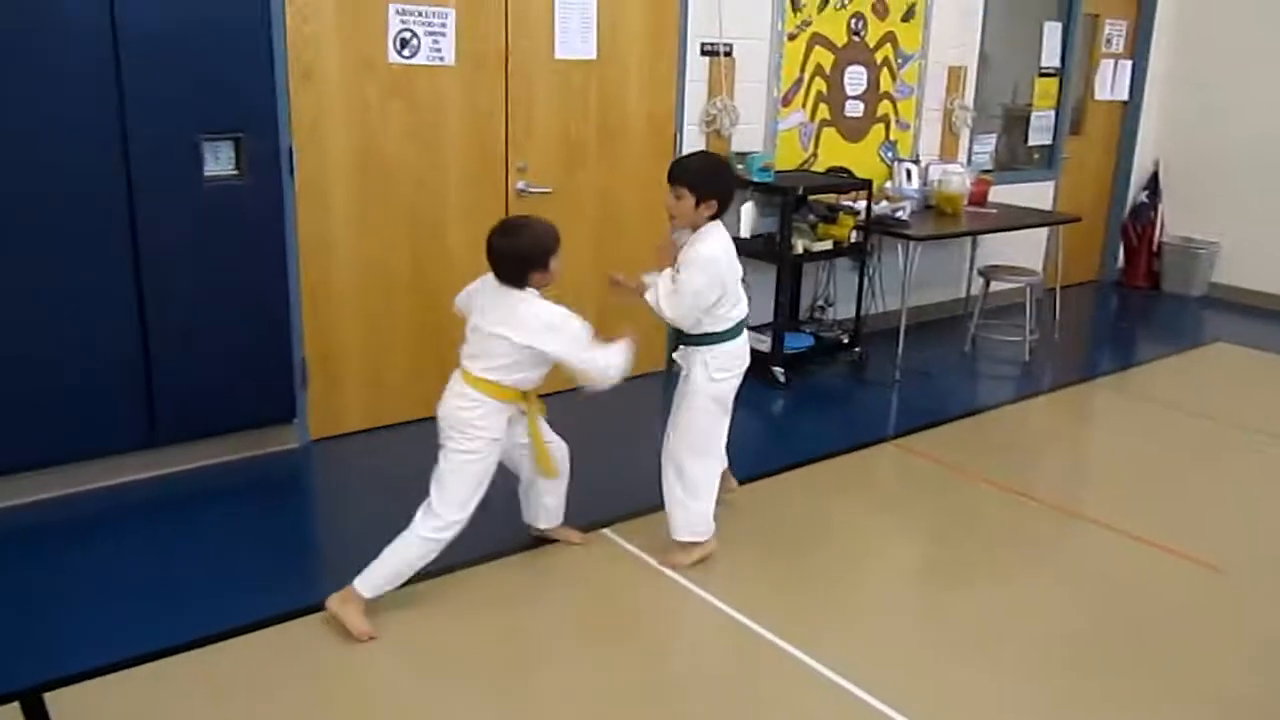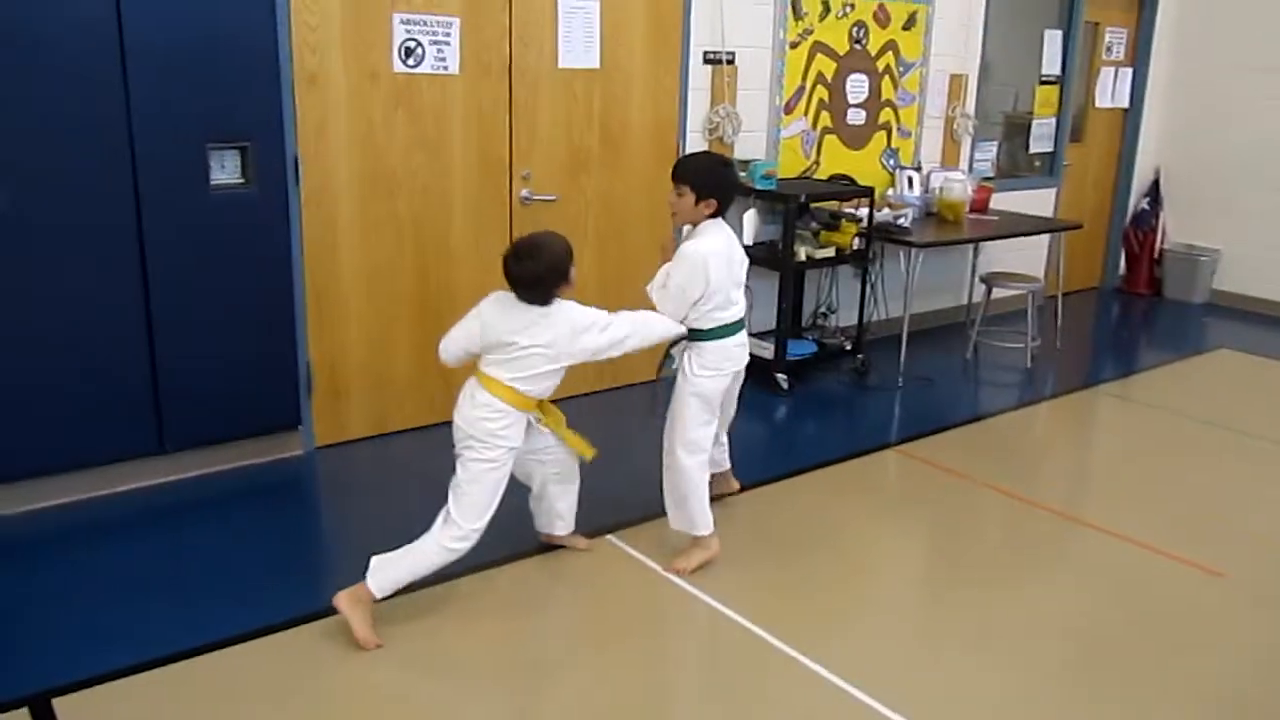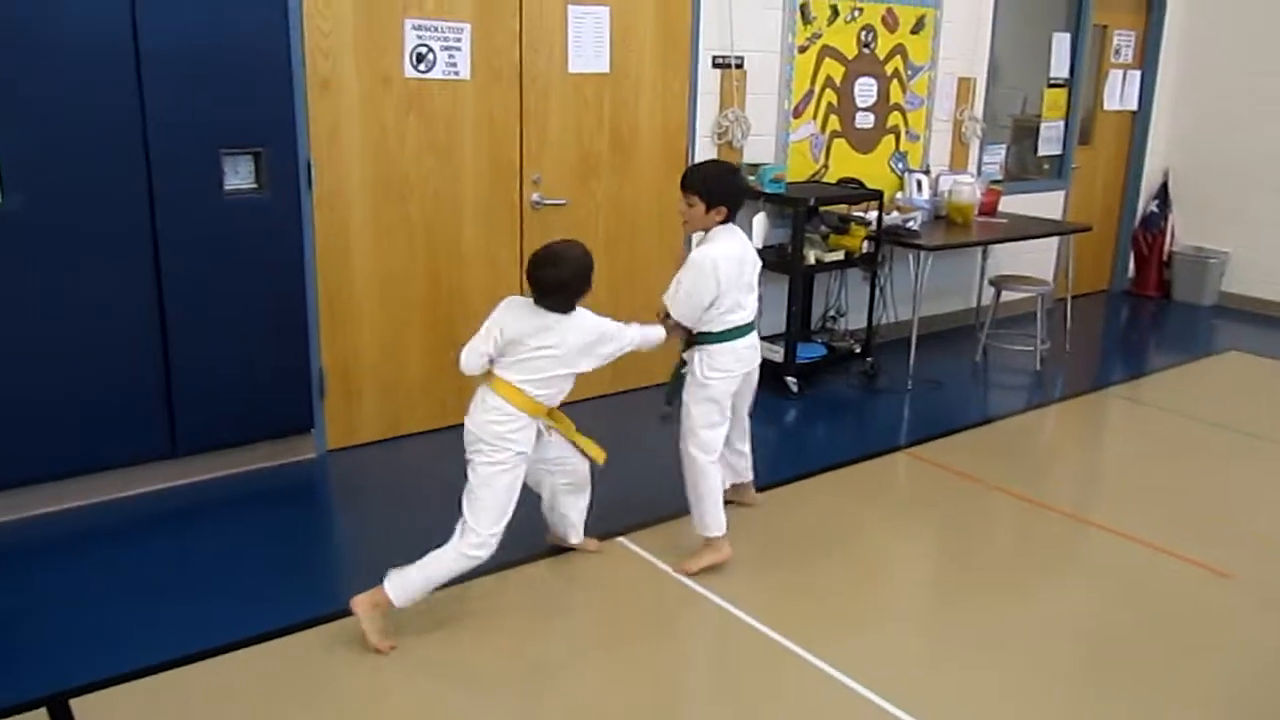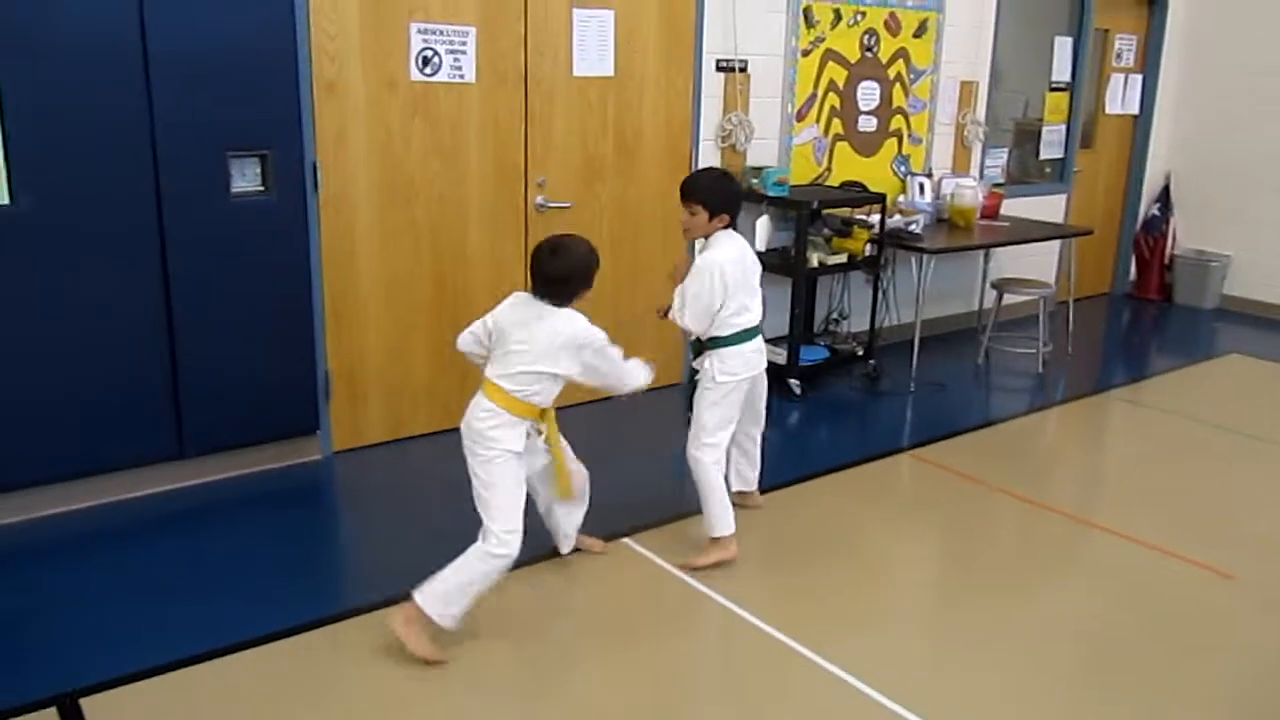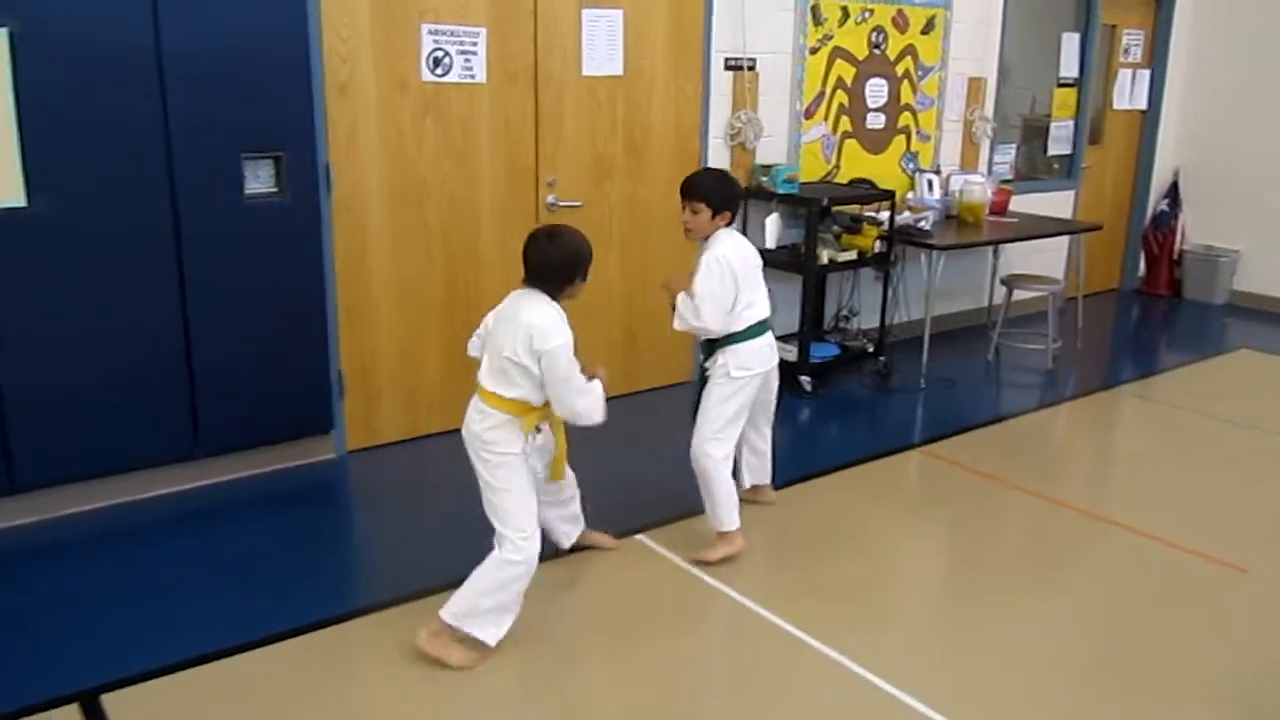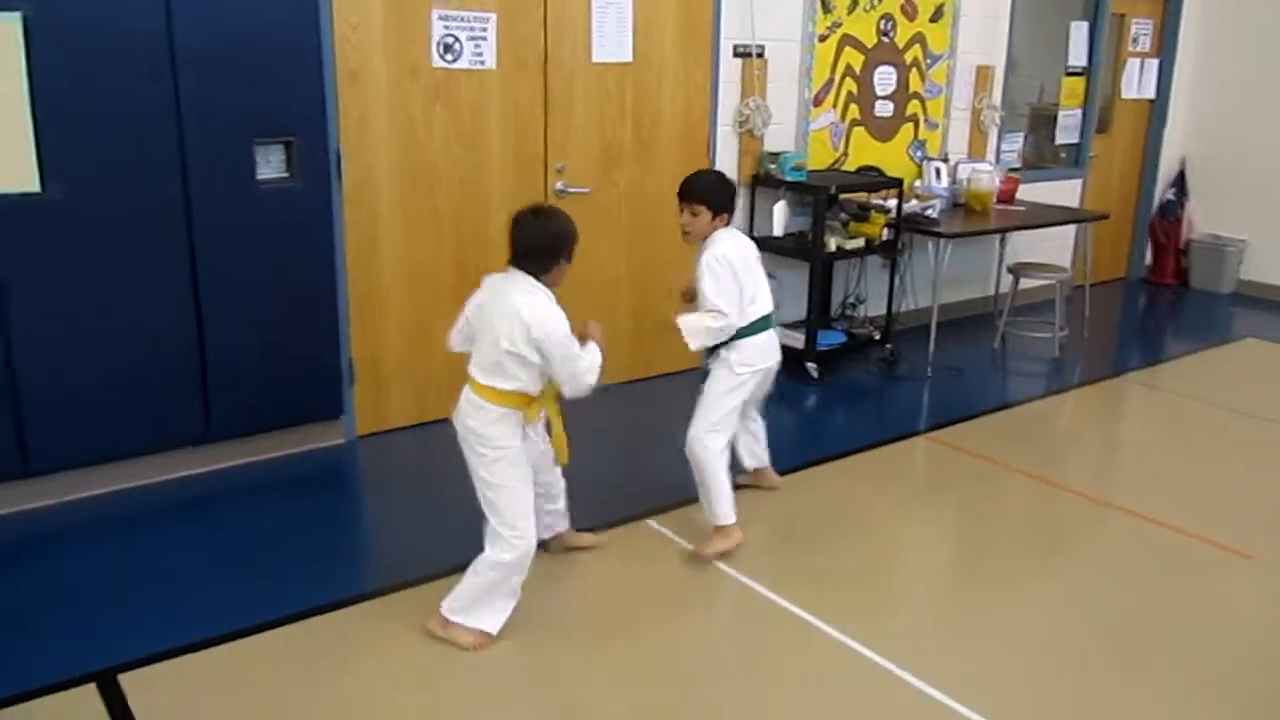
dt=0.1s
person 1, frame 1
left shoulder: (489, 286)
right shoulder: (546, 320)
left elbow: (463, 305)
right elbow: (600, 369)
right wrist: (624, 346)
left hip: (498, 405)
right hip: (478, 417)
left knee: (554, 453)
right knee: (444, 517)
left ankle: (544, 523)
right ankle: (353, 596)
person 1, frame 2
left shoulder: (497, 304)
right shoulder: (574, 322)
left elbow: (450, 349)
right elbow: (634, 328)
right wrist: (677, 324)
left hip: (502, 415)
right hip: (493, 427)
left knee: (559, 461)
right knee: (459, 530)
left ankle: (555, 529)
right ankle: (360, 595)
person 1, frame 3
left shoulder: (512, 308)
right shoulder: (587, 329)
left elbow: (470, 362)
right elbow: (635, 336)
right wrist: (668, 331)
left hip: (499, 415)
right hip: (504, 431)
left knee: (571, 469)
right knee: (478, 539)
left ankle: (567, 534)
right ankle: (376, 601)
person 1, frame 4
left shoulder: (515, 305)
right shoulder: (578, 333)
left elbow: (468, 344)
right elbow: (623, 378)
right wrist: (643, 367)
left hip: (518, 424)
right hip: (499, 433)
left knee: (570, 477)
right knee: (503, 544)
left ankle: (567, 539)
right ankle: (415, 614)
person 1, frame 5
left shoulder: (515, 302)
right shoulder: (552, 331)
left elbow: (477, 347)
right elbow: (578, 409)
right wrist: (594, 385)
left hip: (511, 423)
right hip: (502, 435)
left knee: (556, 480)
right knee: (520, 549)
left ankle: (573, 533)
right ankle: (444, 630)
person 1, frame 6
left shoulder: (493, 287)
right shoulder: (544, 315)
left elbow: (460, 340)
right elbow: (577, 383)
right wrist: (592, 346)
left hip: (485, 410)
right hip: (498, 426)
left knee: (545, 472)
right knee: (515, 537)
left ankle: (555, 532)
right ankle: (454, 618)
person 2, frame 1
left shoulder: (707, 252)
right shoulder: (697, 237)
left elbow: (678, 310)
right elbow: (679, 278)
left wrist: (670, 271)
right wrist: (644, 286)
left hip: (712, 356)
right hip: (714, 349)
left knee: (688, 441)
right knee: (699, 432)
left ankle: (695, 536)
right ankle: (720, 474)
person 2, frame 2
left shoulder: (694, 250)
right shoulder: (724, 236)
left elbow: (668, 308)
left wrist: (669, 266)
left hip: (706, 355)
right hip: (731, 343)
left knee: (686, 444)
right knee: (711, 421)
left ankle: (702, 538)
right ankle: (721, 476)
person 2, frame 3
left shoulder: (706, 256)
right shoulder: (739, 242)
left elbow: (682, 313)
left wrist: (682, 277)
left hip: (716, 356)
right hip: (743, 346)
left knee: (700, 444)
right knee: (732, 425)
left ankle: (714, 540)
right ankle: (740, 484)
person 2, frame 4
left shoulder: (709, 261)
right shoulder: (740, 248)
left elbow: (693, 321)
left wrist: (680, 287)
right wrist: (683, 304)
left hip: (725, 360)
right hip: (751, 350)
left knee: (704, 449)
right knee: (744, 427)
left ankle: (723, 539)
right ankle: (746, 489)
person 2, frame 5
left shoulder: (714, 258)
right shoulder: (741, 245)
left elbow: (708, 320)
left wrist: (680, 297)
right wrist: (691, 298)
left hip: (738, 356)
right hip: (761, 345)
left knee: (708, 446)
right knee: (754, 423)
left ankle: (729, 533)
right ankle: (759, 484)
person 2, frame 6
left shoulder: (714, 257)
right shoulder: (739, 243)
left elbow: (724, 318)
left wrist: (684, 325)
right wrist: (699, 297)
left hip: (743, 351)
right hip: (764, 343)
left knee: (704, 436)
right knee: (743, 412)
left ankle: (726, 528)
right ankle: (762, 470)
